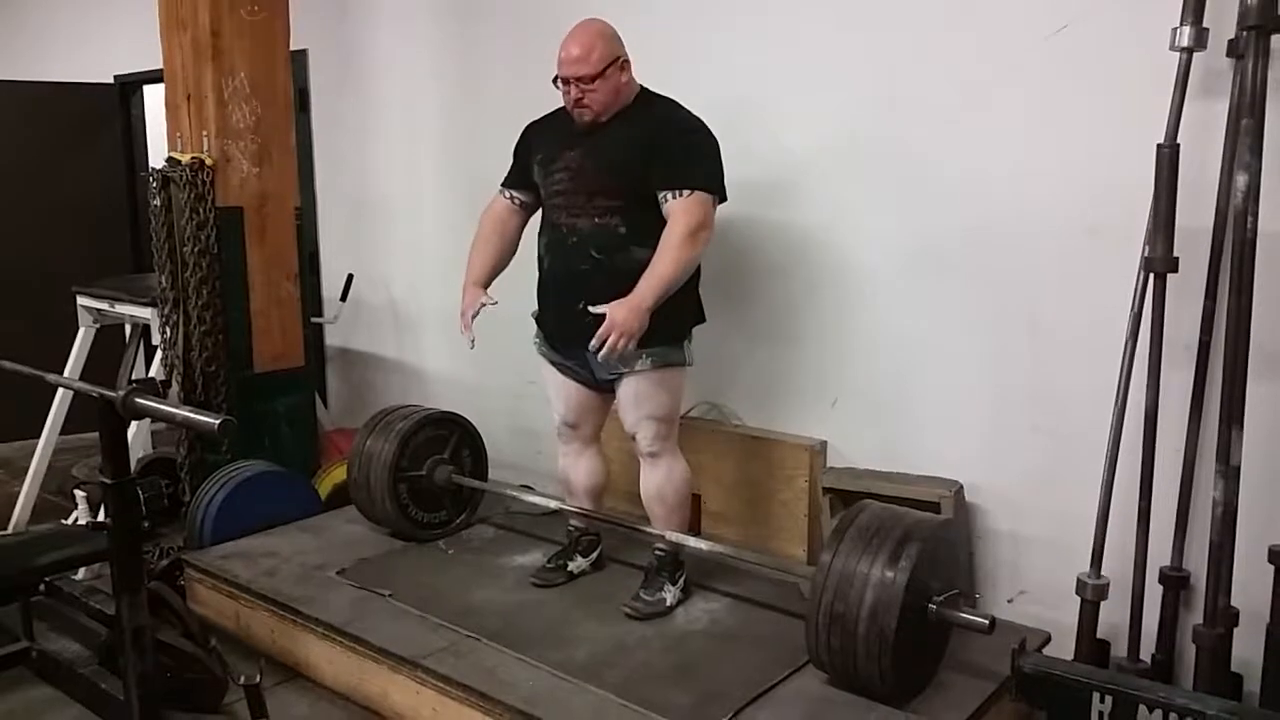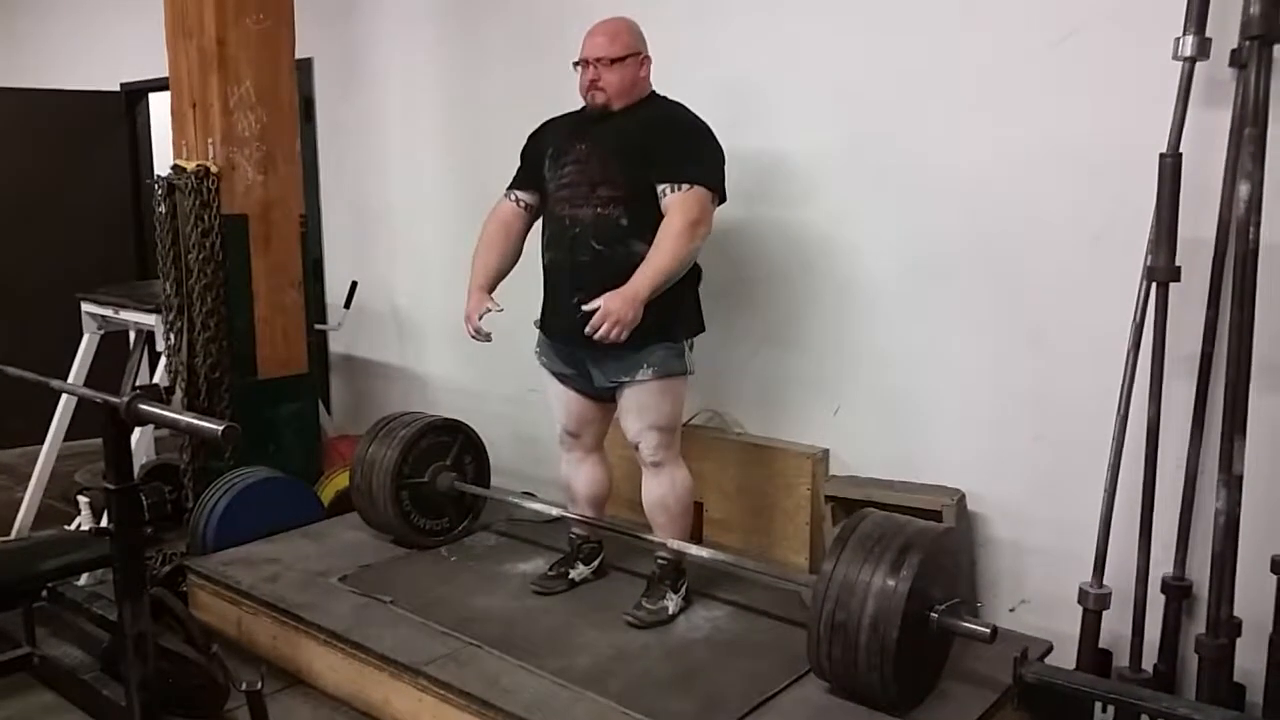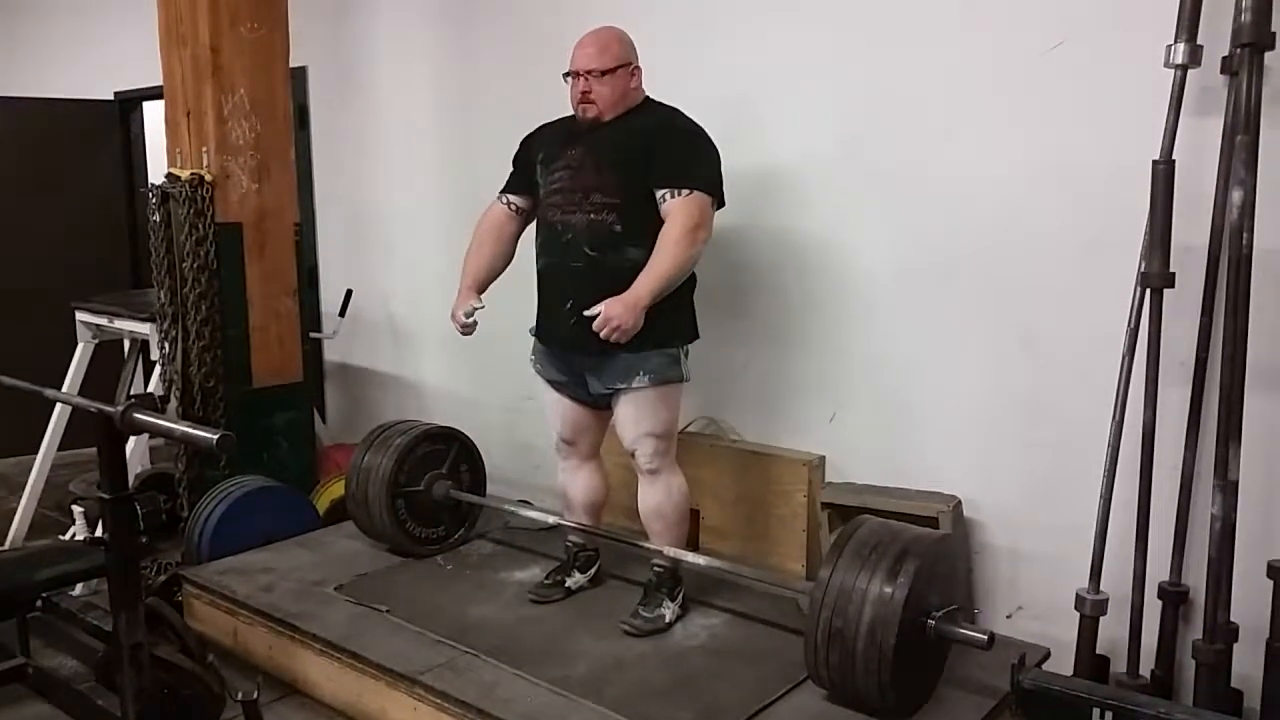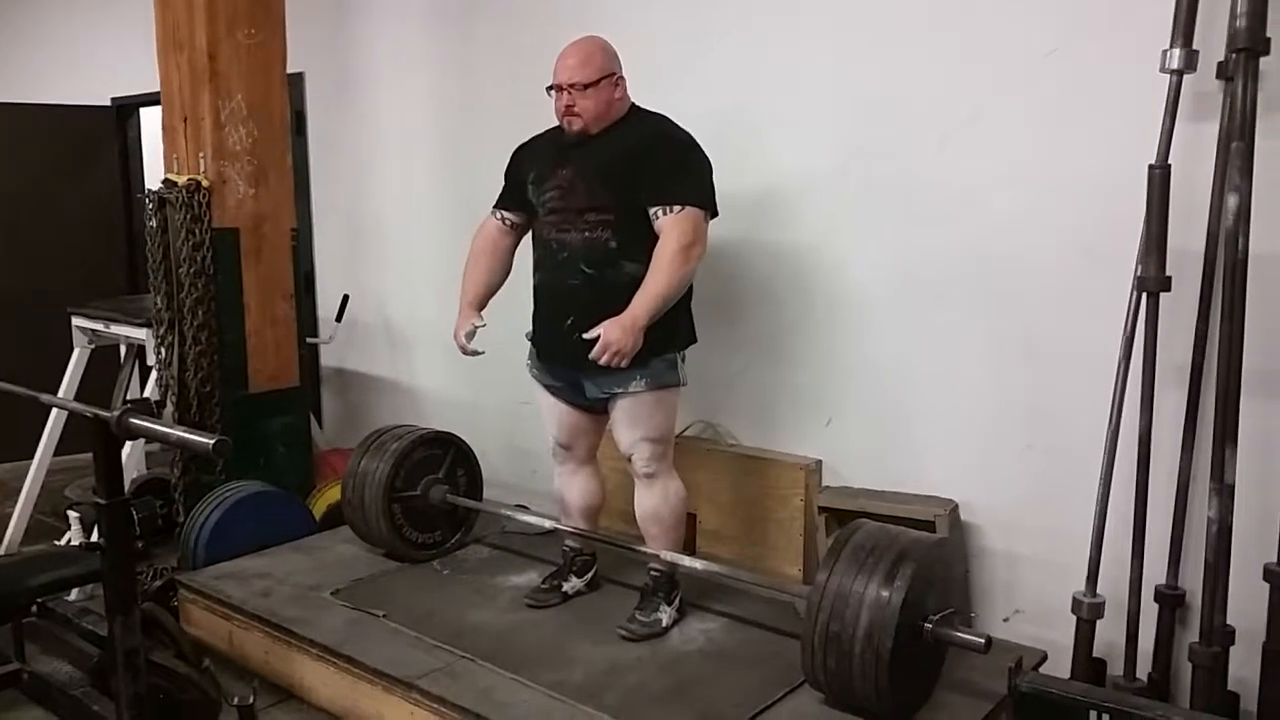
dt=1s
person 1, frame 1
left shoulder: (671, 130)
right shoulder: (542, 134)
left elbow: (691, 223)
right elbow: (506, 209)
left wrist: (640, 304)
right wrist: (475, 283)
left hip: (643, 328)
right hip: (562, 325)
left knee: (653, 443)
right knee: (572, 435)
left ankle: (669, 566)
right ankle: (583, 543)
person 1, frame 2
left shoulder: (674, 129)
right shoulder: (553, 136)
left elbow: (689, 219)
right elbow: (512, 213)
left wrist: (634, 295)
right wrist: (480, 287)
left hip: (645, 332)
right hip: (565, 329)
left knee: (656, 451)
right knee: (576, 442)
left ankle: (670, 576)
right ankle: (584, 550)
person 1, frame 3
left shoulder: (670, 135)
right shoulder: (545, 141)
left elbow: (689, 224)
right elbow: (504, 216)
left wrist: (636, 300)
right wrist: (470, 287)
left hip: (640, 339)
right hip: (560, 335)
left knee: (652, 458)
right knee: (573, 450)
left ankle: (667, 583)
right ankle: (581, 557)
person 1, frame 4
left shoulder: (661, 146)
right shoulder: (535, 154)
left elbow: (683, 240)
right elbow: (498, 231)
left wrist: (634, 322)
right wrist: (470, 306)
left hip: (637, 348)
right hip: (556, 344)
left knee: (648, 463)
right knee: (569, 455)
left ankle: (664, 587)
right ankle: (578, 563)
